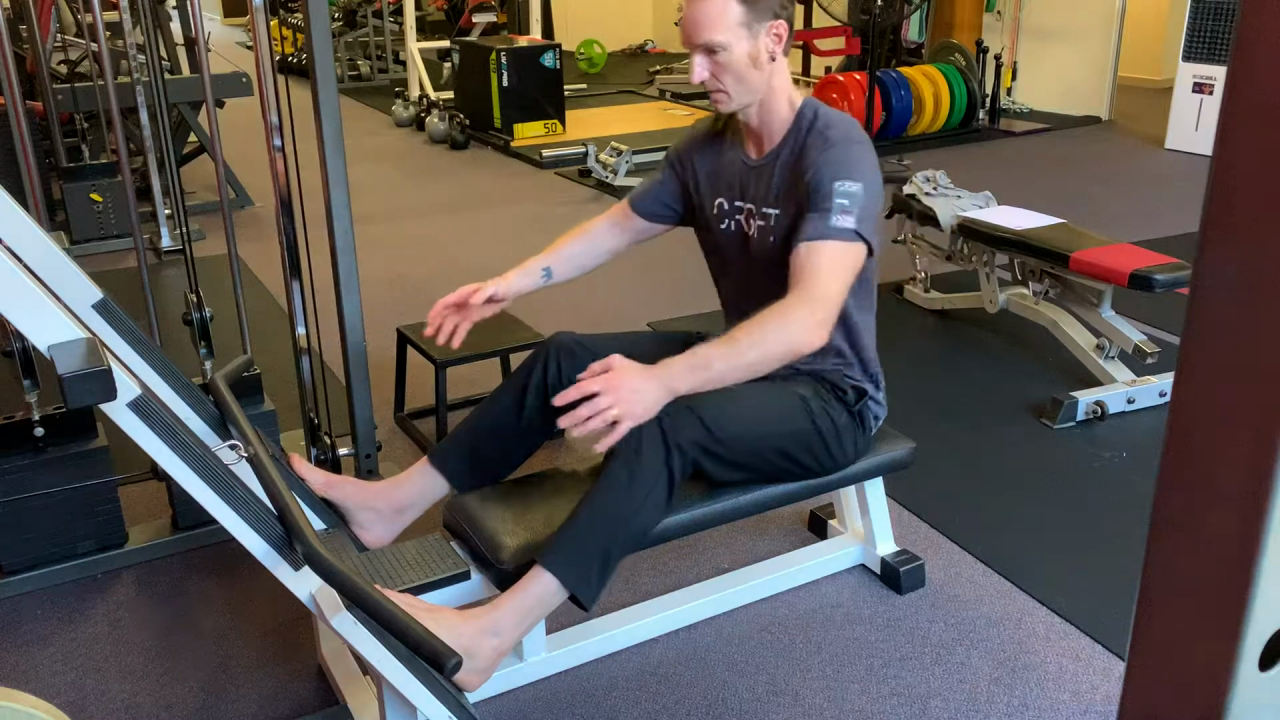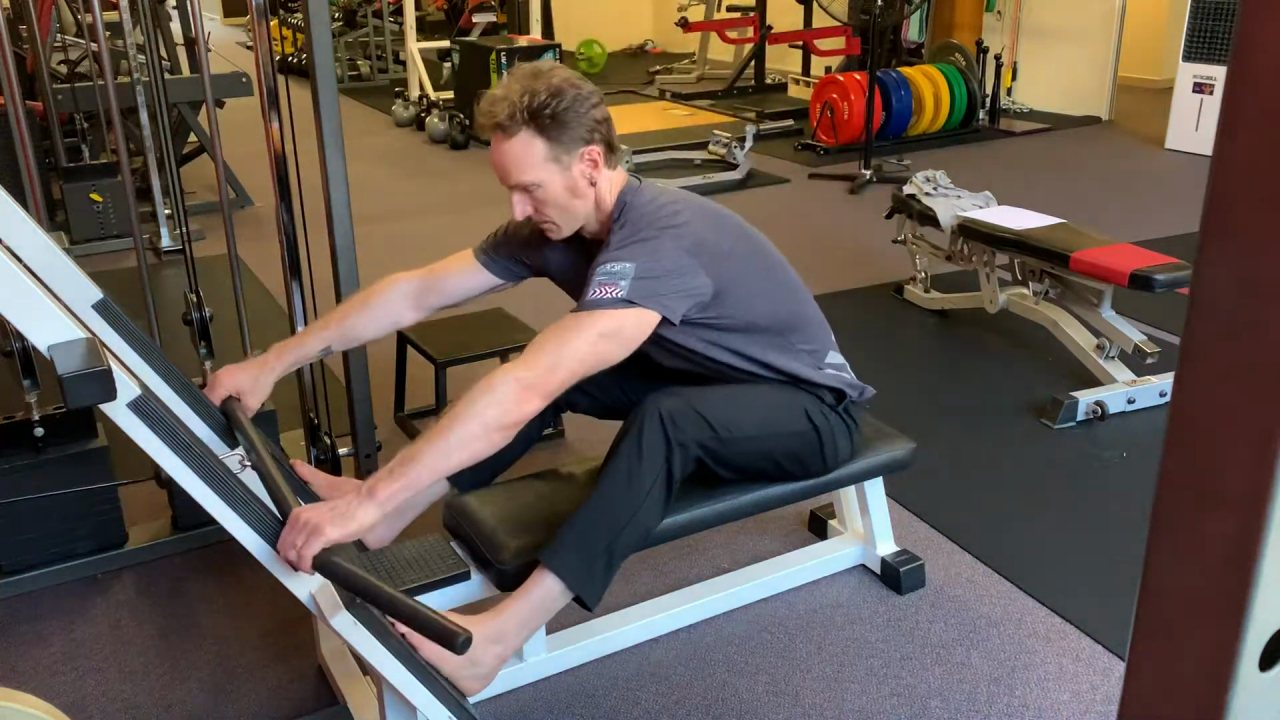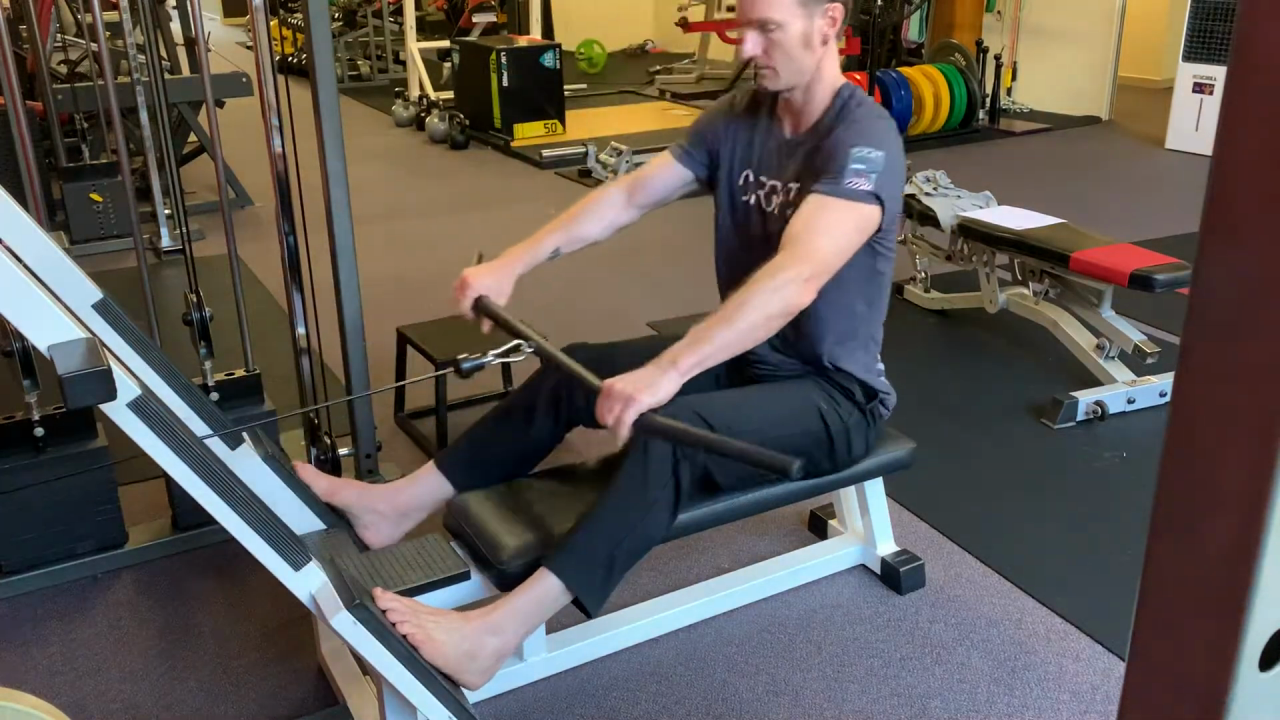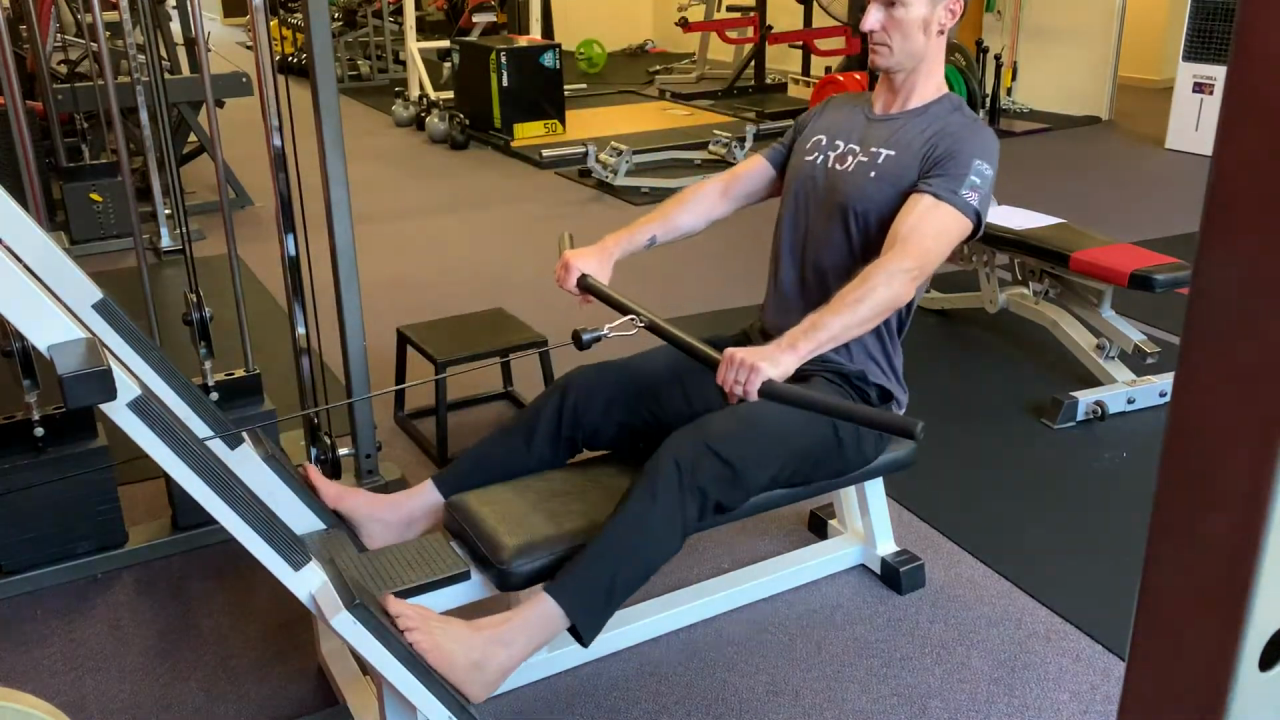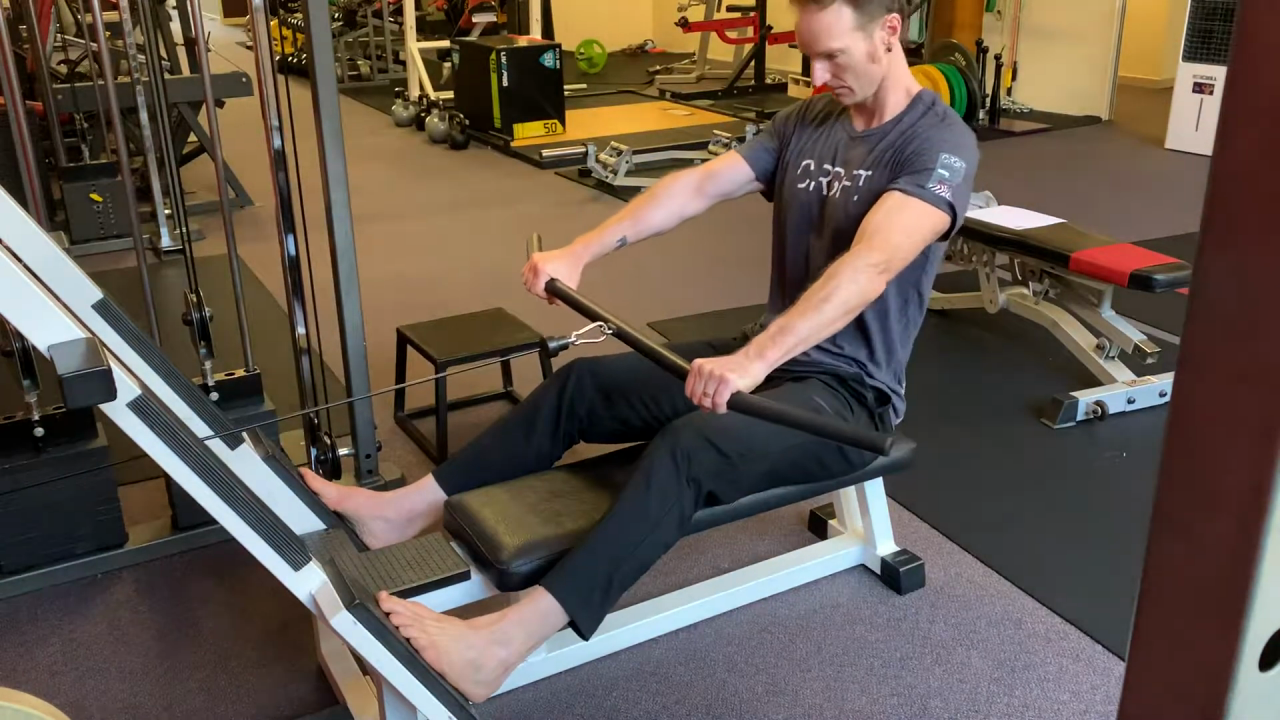
dt=1s
person 1, frame 1
left shoulder: (834, 152)
right shoulder: (710, 147)
left elbow: (808, 318)
right elbow: (620, 225)
left wrist: (662, 383)
right wrist: (516, 280)
left hip: (829, 399)
right hip: (743, 360)
left knee: (664, 427)
right knee: (562, 358)
left ankle: (497, 629)
right ankle: (393, 501)
person 1, frame 2
left shoulder: (656, 241)
right shoulder: (552, 224)
left elbow: (521, 394)
right elbow: (415, 293)
left wrist: (367, 500)
right wrist: (271, 364)
left hip: (809, 406)
right hip: (716, 370)
left knee: (668, 420)
right knee: (548, 370)
left ankle: (492, 638)
right ankle: (393, 513)
person 1, frame 3
left shoulder: (862, 139)
right shoulder: (740, 116)
left elbow: (794, 280)
right elbow: (629, 195)
left wrist: (663, 375)
right wrist: (510, 265)
left hip: (833, 395)
right hip: (745, 359)
left knee: (675, 429)
right knee: (573, 372)
left ankle: (496, 633)
right ankle: (399, 504)
person 1, frame 4
left shoulder: (959, 143)
right shoulder: (830, 115)
left elbow: (898, 272)
right elbow: (725, 191)
left wrist: (786, 352)
right wrist: (610, 250)
left hip: (848, 389)
right hip: (766, 352)
left knee: (690, 460)
right knee: (583, 397)
left ankle: (505, 645)
right ankle: (405, 511)
person 1, frame 5
left shoulder: (938, 145)
right shoulder: (807, 121)
left elbow: (867, 268)
right elbow: (697, 186)
left wrist: (751, 363)
right wrist: (578, 253)
left hip: (849, 392)
right hip: (774, 356)
left knee: (688, 449)
right knee: (583, 385)
left ankle: (503, 643)
right ankle: (408, 509)
